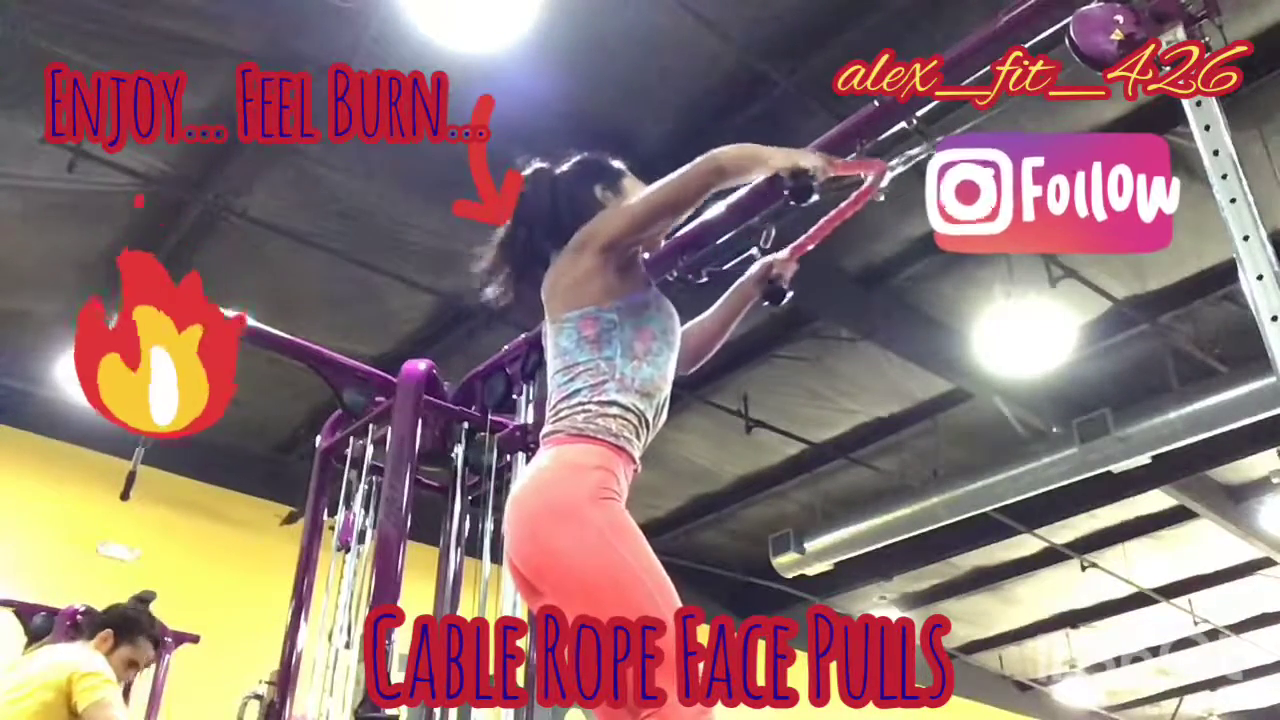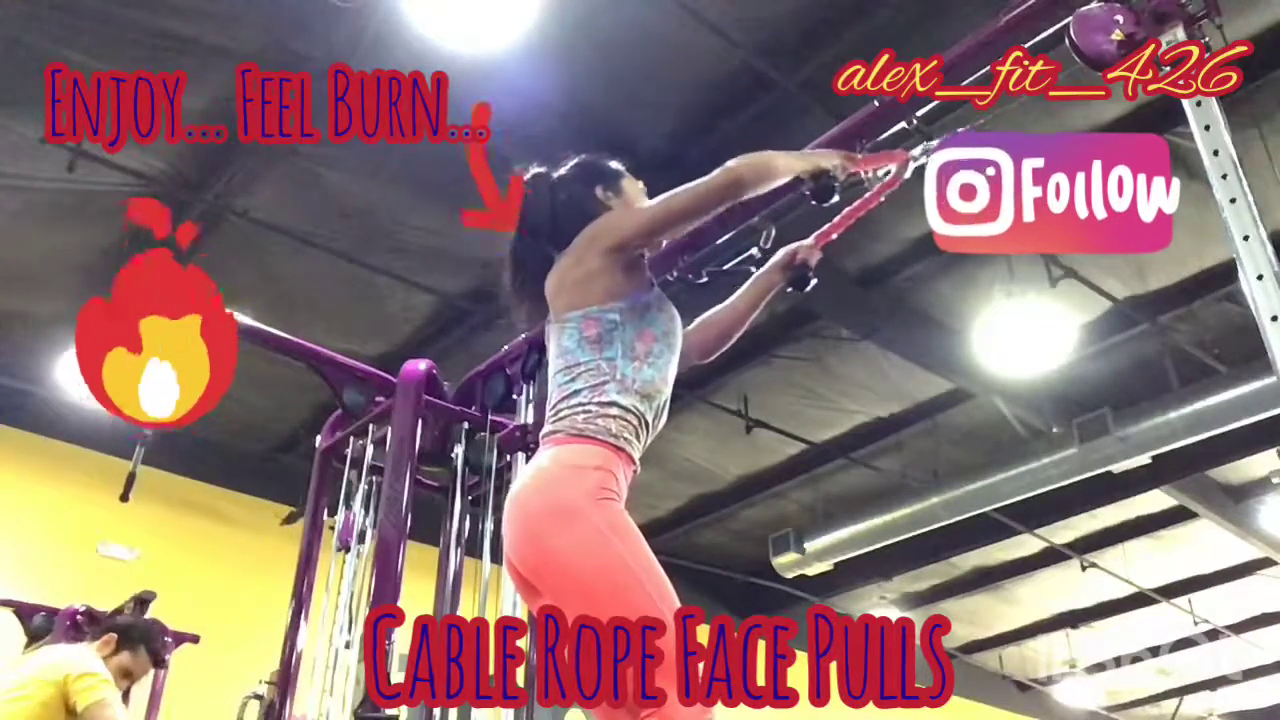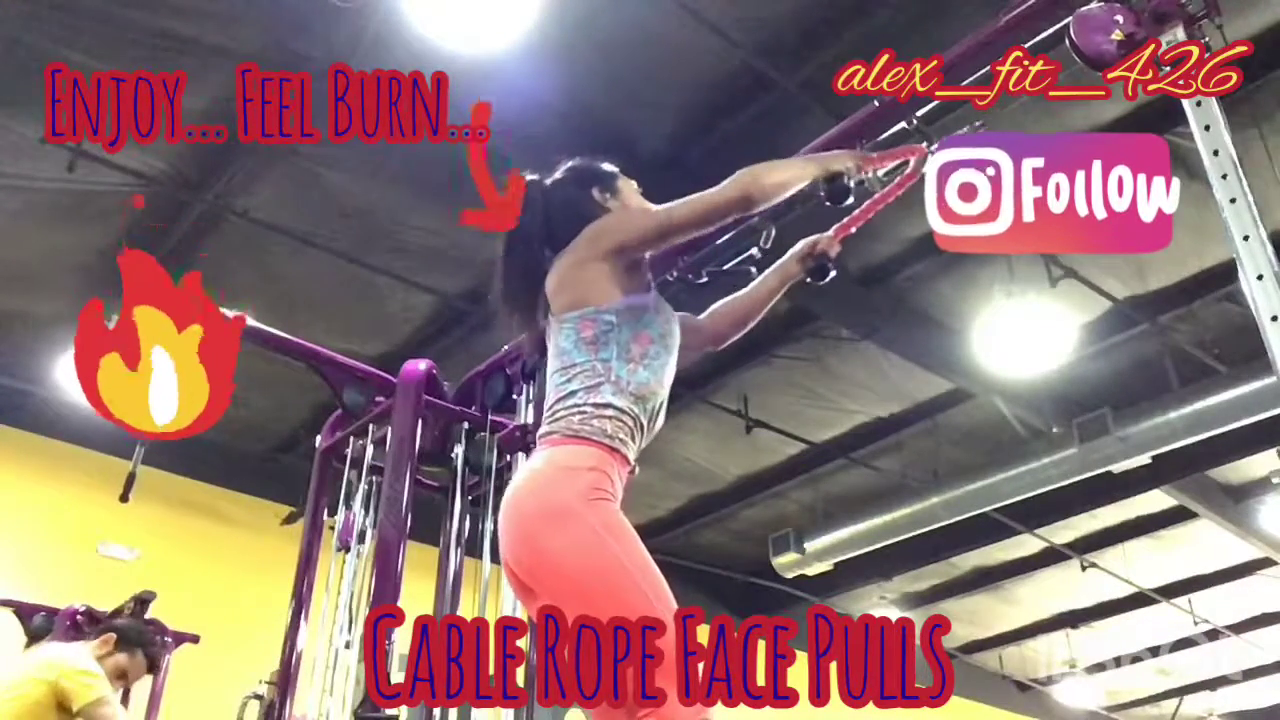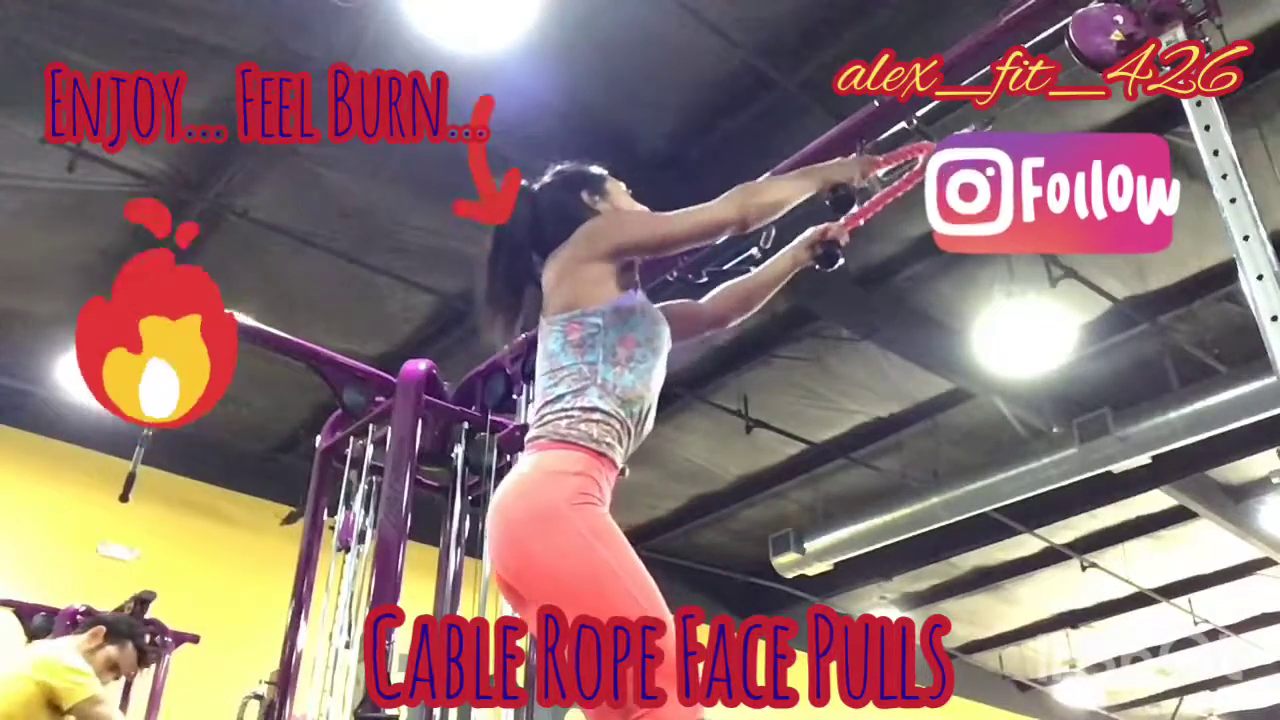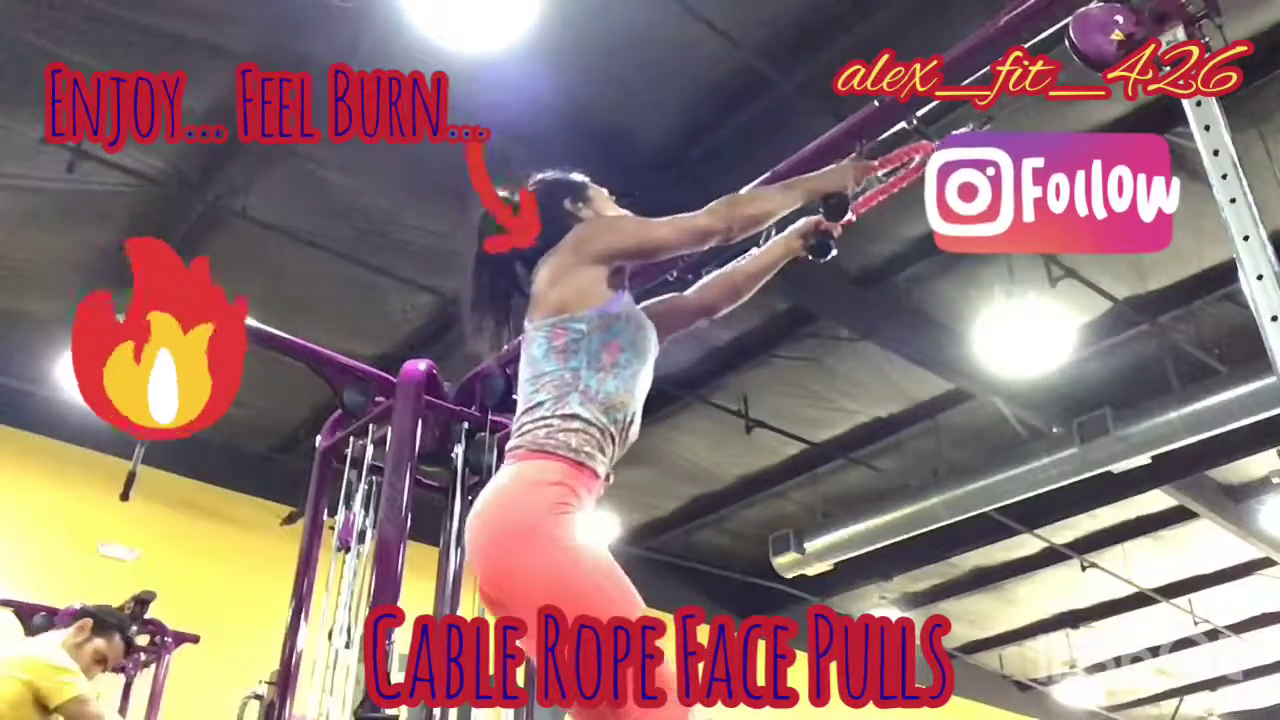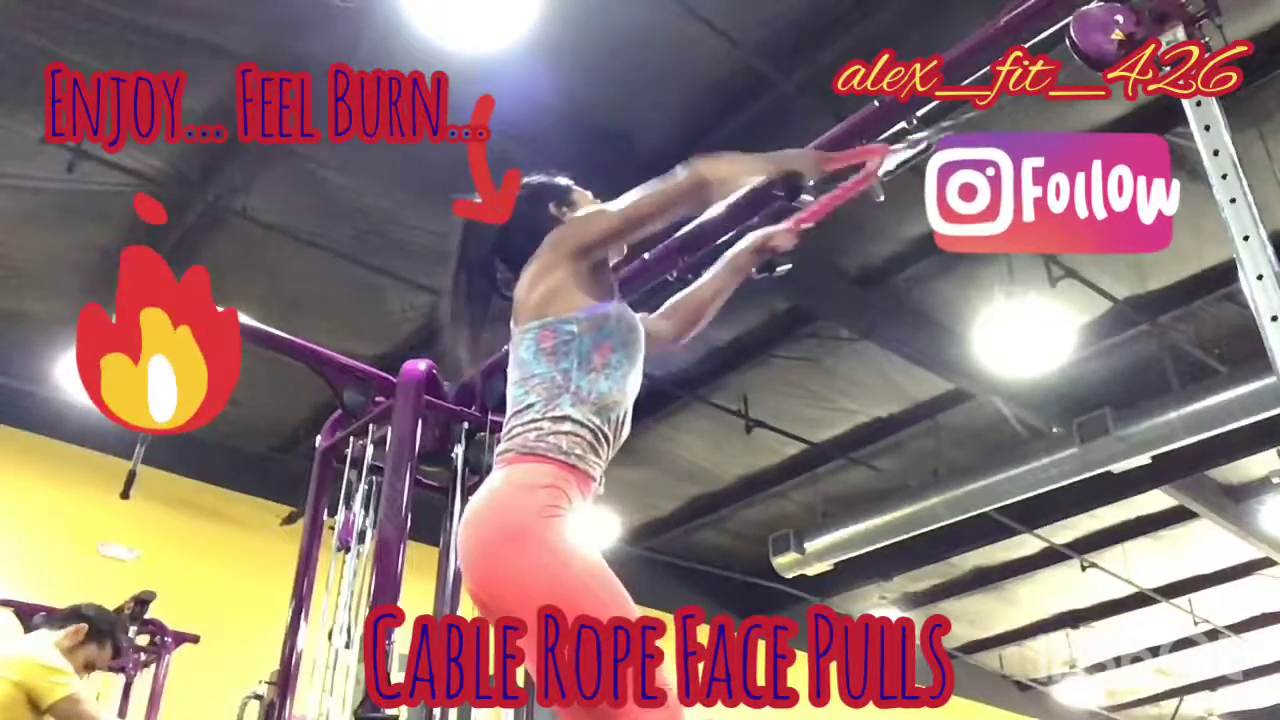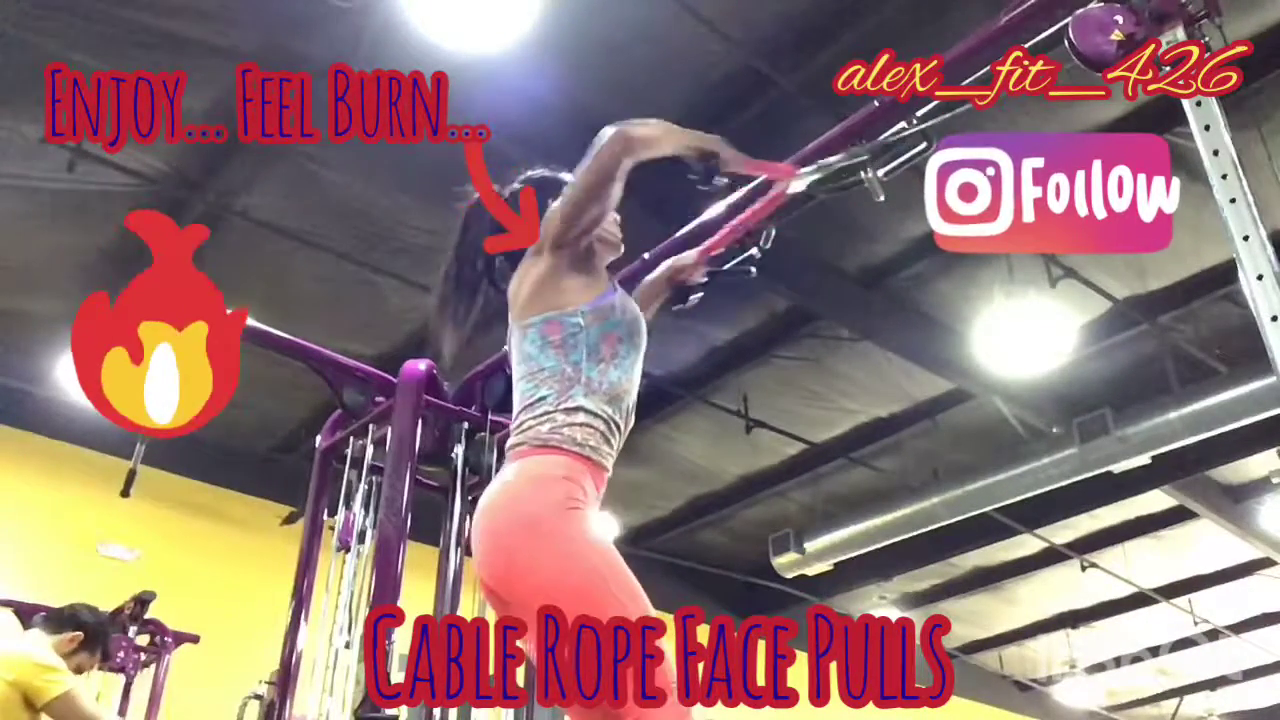
dt=0.2s
person 1, frame 1
left shoulder: (595, 286)
right shoulder: (598, 246)
left elbow: (676, 355)
right elbow: (713, 169)
left wrist: (753, 283)
right wrist: (791, 158)
left hip: (557, 502)
right hip: (572, 492)
person 1, frame 2
left shoulder: (598, 288)
right shoulder: (601, 244)
left elbow: (696, 344)
right elbow: (732, 179)
left wrist: (776, 271)
right wrist: (812, 160)
left hip: (555, 502)
right hip: (571, 493)
person 1, frame 3
left shoulder: (616, 297)
right shoulder: (600, 243)
left elbow: (711, 329)
right elbow: (740, 193)
left wrist: (795, 263)
right wrist: (826, 162)
left hip: (551, 504)
right hip: (567, 494)
person 1, frame 4
left shoulder: (620, 307)
right shoulder: (592, 242)
left elbow: (714, 310)
right elbow: (736, 211)
left wrist: (804, 249)
right wrist: (826, 174)
left hip: (541, 508)
right hip: (554, 499)
person 1, frame 5
left shoulder: (609, 309)
right shoulder: (580, 249)
left elbow: (704, 300)
right elbow: (721, 221)
left wrist: (795, 240)
right wrist: (820, 182)
left hip: (528, 520)
right hip: (533, 512)
person 1, frame 6
left shoulder: (588, 305)
right shoulder: (562, 251)
left elbow: (670, 327)
right elbow: (692, 182)
left wrist: (751, 250)
right wrist: (783, 163)
left hip: (521, 523)
right hip: (522, 517)
person 1, frame 7
left shoulder: (564, 292)
right shoulder: (557, 249)
left elbow: (613, 343)
right elbow: (621, 141)
left wrist: (662, 280)
right wrist: (703, 143)
left hip: (528, 518)
right hip: (539, 509)
